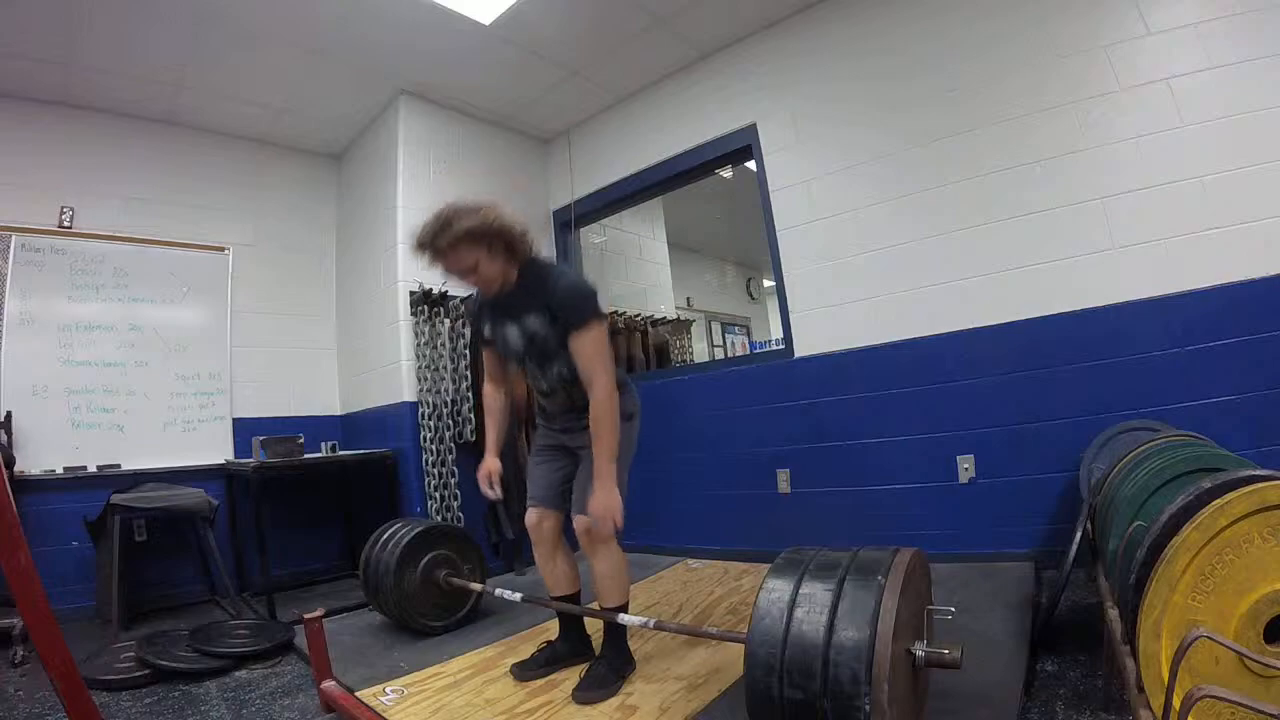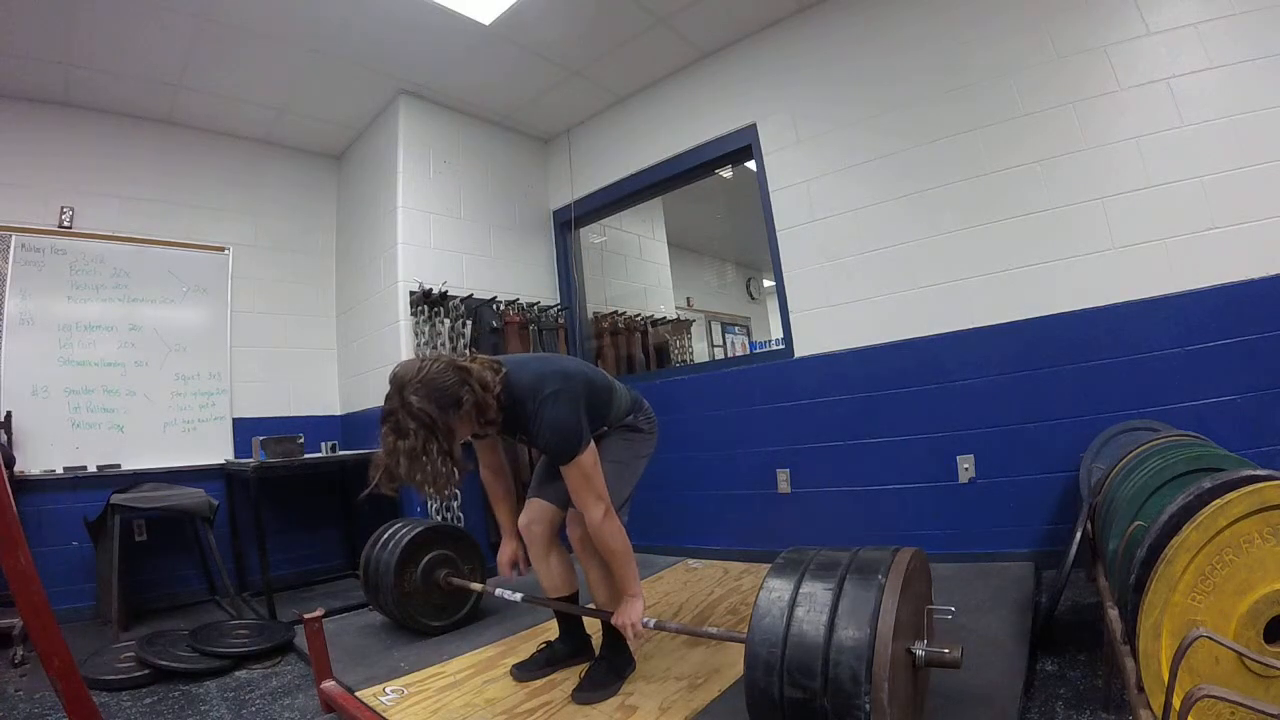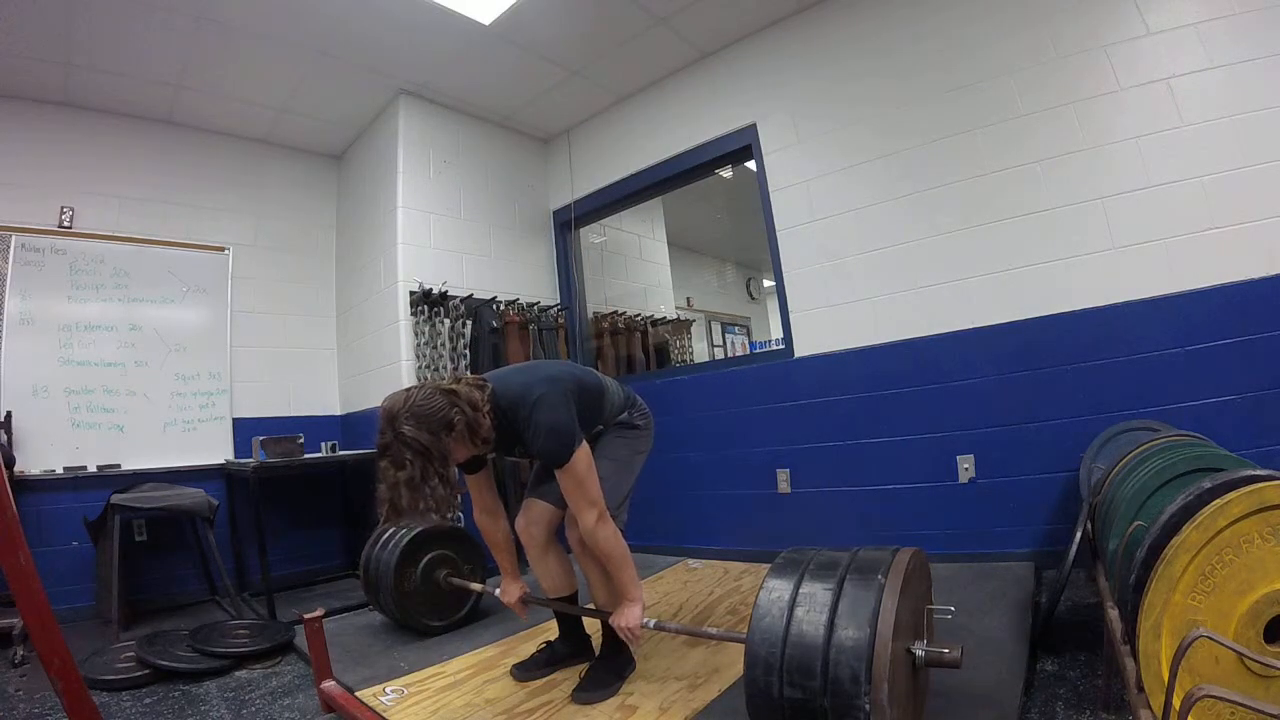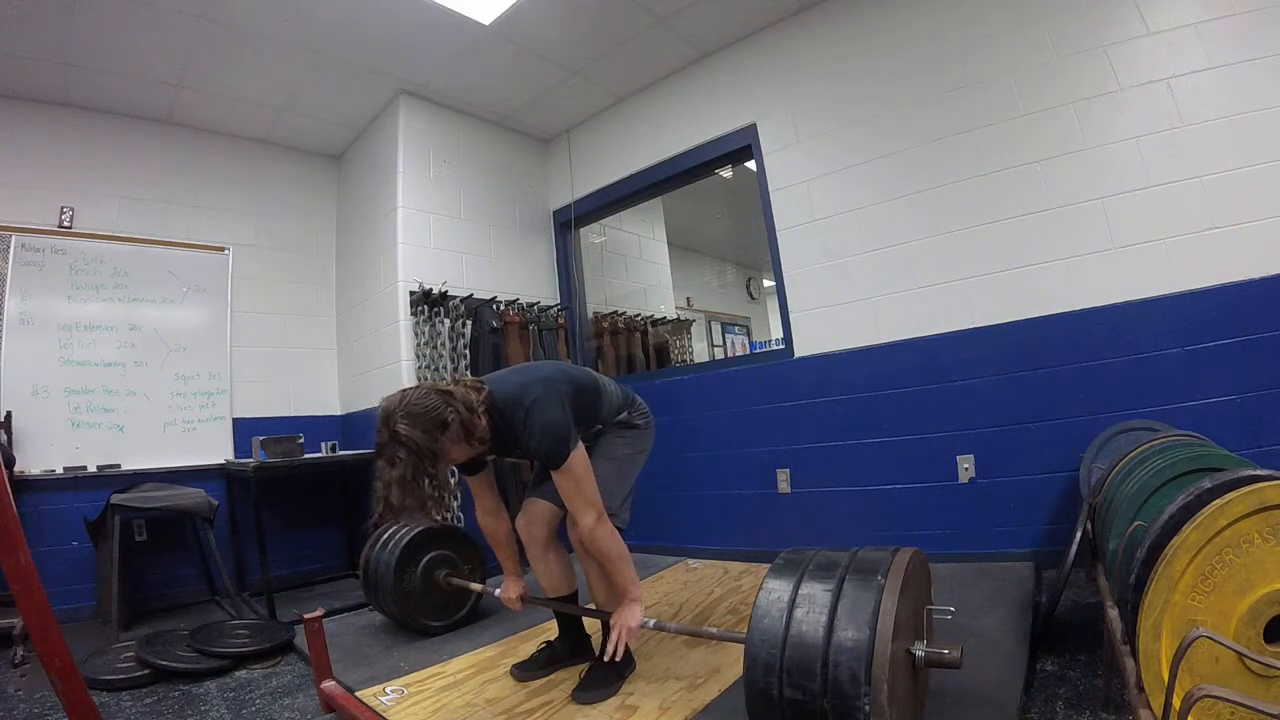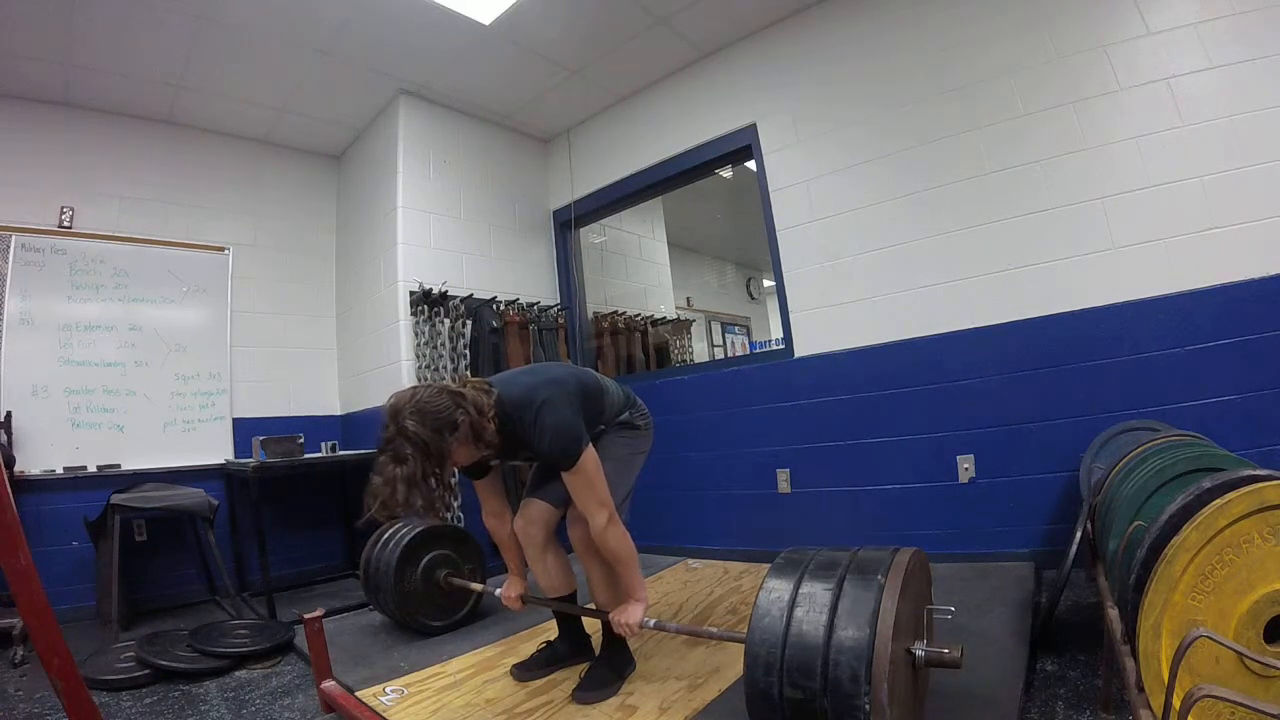
dt=1s
person 1, frame 1
left shoulder: (564, 290)
right shoulder: (485, 310)
left elbow: (601, 388)
right elbow: (496, 384)
left wrist: (606, 481)
right wrist: (491, 451)
left hip: (606, 414)
right hip: (553, 419)
left knee: (590, 525)
right knee: (540, 524)
left ankle: (616, 650)
right ankle: (572, 639)
person 1, frame 2
left shoulder: (547, 406)
right shoulder: (476, 394)
left elbow: (597, 511)
right elbow: (493, 470)
left wrist: (632, 596)
right wrist: (508, 537)
left hip: (625, 428)
right hip: (576, 434)
left knee: (581, 530)
right knee: (532, 524)
left ankle: (615, 654)
right ankle: (573, 639)
person 1, frame 3
left shoulder: (541, 416)
right shoulder: (466, 421)
left elbow: (592, 517)
right elbow: (487, 512)
left wrist: (632, 600)
right wrist: (510, 577)
left hip: (621, 425)
right hip: (578, 431)
left knee: (579, 531)
right knee: (531, 526)
left ankle: (615, 656)
right ankle: (573, 640)
person 1, frame 4
left shoulder: (537, 417)
right shoulder: (465, 427)
left elbow: (591, 518)
right elbow: (490, 512)
left wrist: (632, 600)
right wrist: (512, 575)
left hip: (623, 425)
right hip: (578, 431)
left knee: (581, 532)
right knee: (531, 526)
left ankle: (616, 654)
right ankle: (573, 639)
person 1, frame 5
left shoulder: (545, 418)
right shoulder: (469, 431)
left elbow: (602, 517)
right elbow: (496, 514)
left wrist: (636, 598)
right wrist: (516, 575)
left hip: (621, 425)
right hip: (576, 432)
left knee: (582, 530)
right knee: (529, 525)
left ankle: (615, 652)
right ankle: (573, 639)
